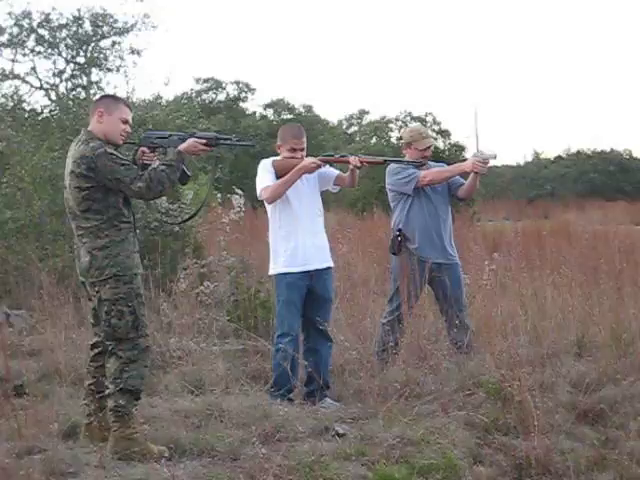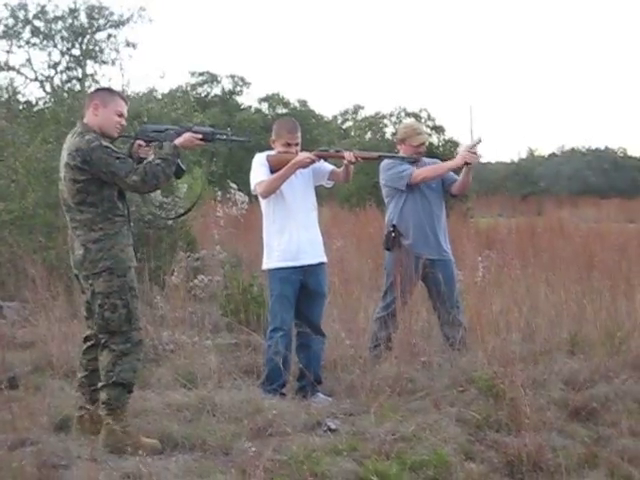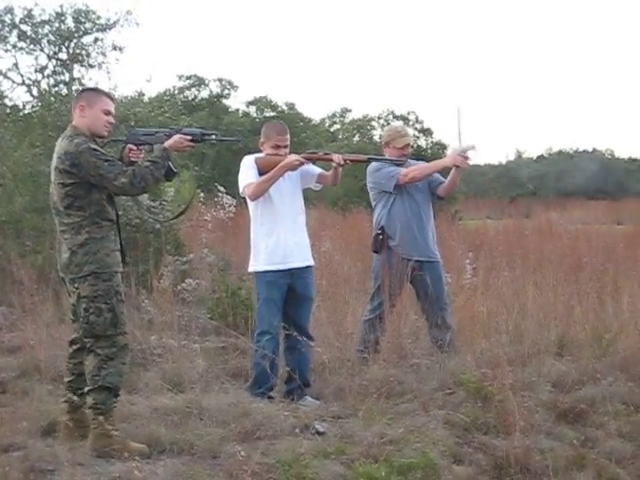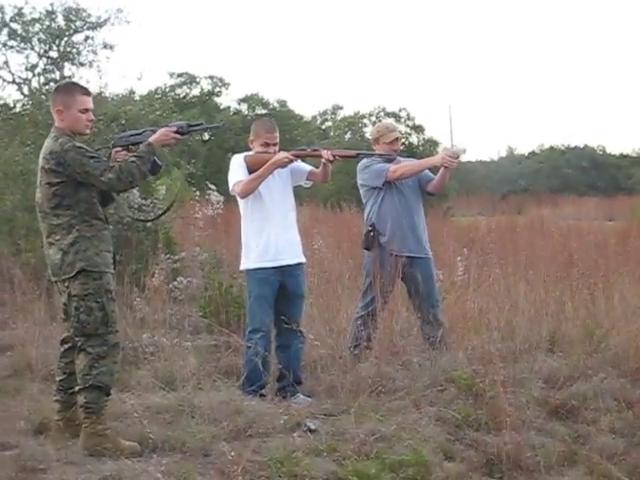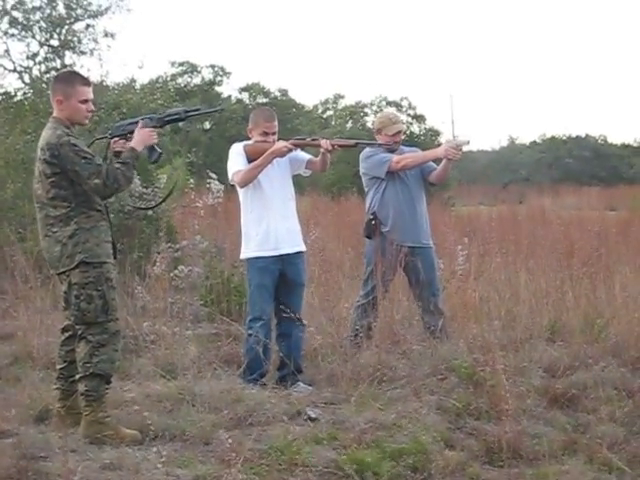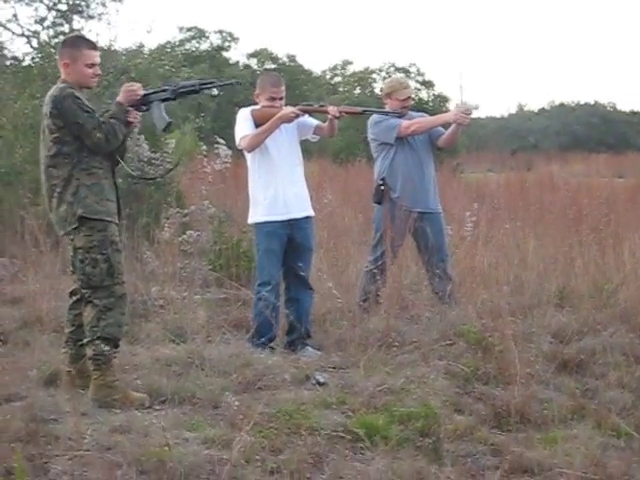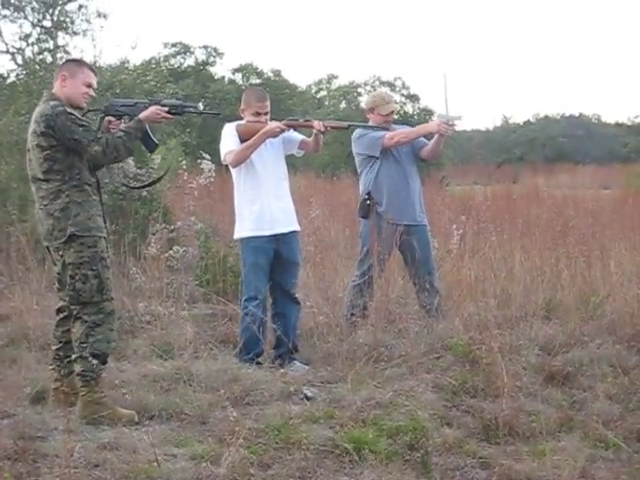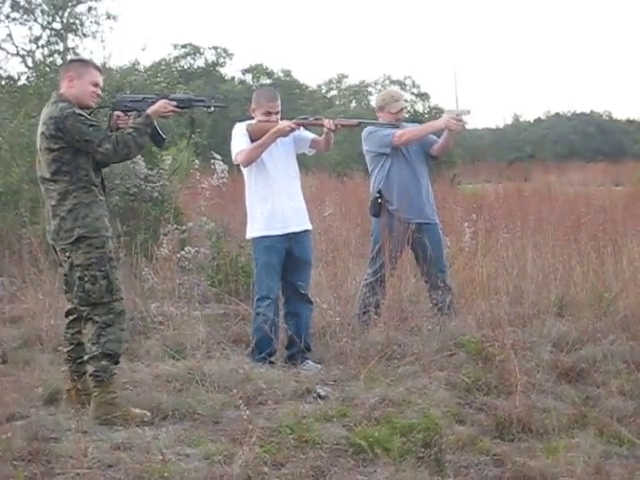
dt=0.7s
person 1, frame 1
left shoulder: (82, 149)
right shoulder: (95, 153)
left elbow: (124, 187)
right elbow: (146, 188)
left wrist: (139, 163)
right wrist: (179, 153)
left hip: (97, 262)
right hip: (114, 263)
left knee: (106, 341)
right knee: (131, 345)
left ankle: (96, 420)
right ankle: (123, 434)
person 1, frame 2
left shoulder: (78, 142)
right shoulder: (91, 146)
left elbow: (120, 179)
right elbow: (142, 181)
left wrist: (134, 158)
right wrist: (175, 147)
left hip: (91, 254)
right hip: (107, 255)
left knee: (99, 334)
right knee: (124, 338)
left ankle: (89, 412)
right ankle: (114, 428)
person 1, frame 3
left shoulder: (71, 146)
right shoulder: (80, 149)
left elbow: (109, 186)
right elbow: (131, 184)
left wrist: (127, 162)
right wrist: (165, 150)
left hip: (81, 258)
right hip: (95, 260)
left knee: (86, 338)
right knee: (110, 342)
left ankle: (75, 417)
right ankle: (102, 431)
person 1, frame 4
left shoulder: (59, 148)
right shoulder: (65, 149)
left elbow: (97, 196)
right elbow: (119, 179)
left wrist: (113, 165)
right wrist: (151, 145)
left hip: (71, 260)
right hip: (84, 259)
left knee: (77, 338)
right knee: (101, 341)
left ankle: (66, 418)
right ankle: (94, 430)
person 1, frame 5
left shoulder: (57, 138)
right shoulder: (62, 140)
left elbow: (92, 184)
right elbow: (106, 184)
left wrist: (114, 156)
right wrist: (134, 149)
left hip: (73, 249)
right hip: (84, 250)
left knee: (78, 327)
right knee: (101, 330)
left ankle: (67, 407)
right ankle: (95, 418)
person 1, frame 6
left shoulder: (68, 100)
right shoulder: (64, 97)
left elbow: (104, 153)
right elbow: (103, 139)
left wrist: (124, 125)
right wrist: (121, 105)
left hip: (83, 209)
right hip: (89, 210)
left knee: (87, 290)
right knee: (108, 292)
left ankle: (77, 368)
right ankle: (103, 382)
person 1, frame 7
left shoulder: (47, 114)
right shoulder: (58, 114)
left elbow: (86, 159)
right elbow: (103, 152)
left wrist: (106, 133)
right wrist: (140, 121)
left hip: (63, 227)
right hip: (78, 226)
left knee: (73, 306)
right knee: (97, 308)
left ankle: (64, 385)
right ankle: (91, 399)
person 1, frame 8
left shoulder: (55, 115)
right shoulder: (67, 116)
left elbow: (95, 157)
right elbow: (113, 150)
left wrist: (117, 130)
right wrist: (149, 116)
left hip: (69, 228)
right hip: (84, 228)
left knee: (81, 308)
right knee: (106, 309)
left ankle: (77, 386)
right ankle: (104, 400)
person 2, frame 1
left shoulder: (315, 167)
right shoulder: (268, 166)
left elbow: (348, 183)
right elbow: (269, 195)
left wrist: (353, 169)
right wrist: (299, 170)
left hip: (321, 263)
right hip: (288, 266)
left knee: (320, 332)
right knee: (287, 333)
left ankle: (317, 391)
right ankle: (280, 395)
person 2, frame 2
left shoulder: (309, 162)
right shoulder: (262, 160)
left elbow: (342, 178)
right elbow: (263, 191)
left wrist: (348, 164)
right wrist: (293, 165)
left hip: (314, 258)
right hip: (282, 261)
left knee: (312, 327)
right knee: (280, 328)
left ankle: (309, 386)
right ankle: (272, 390)
person 2, frame 3
left shoulder: (297, 165)
right shoulder: (251, 163)
left elbow: (330, 182)
right elbow: (252, 193)
left wrist: (336, 167)
right wrist: (282, 168)
left hip: (301, 261)
right hip: (269, 264)
left knee: (300, 331)
right knee: (268, 331)
left ankle: (297, 389)
right ankle: (260, 393)
person 2, frame 4
left shoulder: (287, 162)
right shoulder: (240, 161)
left elbow: (320, 178)
right elbow: (241, 191)
left wrist: (326, 164)
right wrist: (271, 165)
left hip: (292, 258)
right hip: (260, 261)
left knee: (291, 328)
right knee: (259, 329)
left ankle: (289, 387)
right ankle: (252, 391)
person 2, frame 5
left shoulder: (286, 151)
right shoulder: (239, 151)
left elbow: (319, 168)
right elbow: (241, 180)
left wrist: (325, 153)
right wrist: (271, 154)
left hip: (292, 247)
right hip: (260, 250)
left knee: (292, 317)
right knee: (260, 318)
left ankle: (290, 376)
right ankle: (253, 380)
person 2, frame 6
left shoulder: (294, 116)
right shoulder: (247, 115)
left elbow: (326, 133)
right elbow: (247, 144)
left wrist: (332, 119)
right wrist: (278, 119)
left hip: (300, 212)
right hip: (268, 214)
left knee: (300, 280)
right knee: (268, 283)
left ankle: (298, 340)
right ankle: (261, 344)
person 2, frame 7
left shoulder: (279, 131)
right shoulder: (232, 130)
left elbow: (311, 148)
right elbow: (233, 159)
left wrist: (317, 134)
right wrist: (263, 134)
left hip: (286, 226)
right hip: (254, 229)
left knee: (288, 295)
right knee: (255, 297)
left ankle: (285, 354)
right ankle: (249, 359)
person 2, frame 8
left shoulder: (290, 130)
right shoulder: (243, 130)
left elbow: (323, 146)
right elbow: (243, 159)
left wrist: (328, 132)
right wrist: (274, 133)
left hip: (298, 225)
right hip: (266, 228)
left knee: (300, 294)
right knee: (267, 296)
left ankle: (298, 353)
right ankle: (261, 358)
person 3, frame 1
left shoulder: (442, 168)
right shoulder: (395, 171)
left elbow: (464, 193)
right elbow: (426, 178)
left wrist: (475, 174)
right wrist: (464, 166)
left hip: (445, 253)
right hip: (410, 254)
left knee: (457, 310)
right knee: (398, 309)
left ankle: (467, 357)
right ankle: (383, 359)
person 3, frame 2
left shoulder: (435, 165)
right shoulder: (389, 167)
left elbow: (458, 189)
right elbow: (418, 177)
left wrist: (467, 167)
right wrist: (455, 162)
left hip: (439, 249)
right hip: (404, 249)
left knee: (450, 306)
right knee: (391, 305)
right ankle: (377, 355)
person 3, frame 3
left shoulder: (422, 167)
right shoulder: (377, 170)
left elbow: (444, 191)
right elbow: (407, 177)
left wrist: (456, 170)
right wrist: (445, 162)
left hip: (426, 251)
right hip: (392, 251)
left knee: (438, 307)
right knee: (379, 307)
left ankle: (448, 355)
right ankle: (364, 356)
person 3, frame 4
left shoulder: (412, 164)
right shoulder: (367, 167)
left elbow: (434, 187)
right elbow: (395, 173)
left wrist: (445, 168)
right wrist: (434, 160)
left hip: (417, 248)
right hip: (383, 247)
left knee: (429, 303)
right knee: (371, 304)
left ankle: (440, 352)
right ankle: (356, 353)
person 3, frame 5
left shoulder: (414, 153)
right shoulder: (369, 156)
left elbow: (436, 178)
right elbow: (400, 163)
left wrist: (448, 159)
right wrist: (437, 152)
left hip: (419, 237)
right hip: (385, 237)
left knee: (430, 293)
right knee: (371, 293)
left ankle: (440, 341)
right ankle: (357, 343)
person 3, frame 6
left shoulder: (422, 118)
right shoulder: (377, 122)
left elbow: (443, 142)
right elbow: (408, 129)
left wrist: (457, 124)
right wrist: (447, 117)
left hip: (427, 202)
right hip: (393, 202)
left knee: (438, 258)
right knee: (380, 258)
left ankle: (449, 307)
right ankle: (365, 308)
person 3, frame 7
left shoulder: (406, 131)
right shoulder: (362, 136)
left elbow: (427, 154)
right elbow: (392, 140)
left wrist: (439, 136)
right wrist: (429, 127)
left hip: (413, 215)
right hip: (379, 217)
left knee: (425, 272)
right knee: (366, 272)
left ankle: (436, 320)
right ankle: (353, 322)
person 3, frame 8
left shoulder: (416, 129)
right shoulder: (371, 134)
left elbow: (437, 150)
right elbow: (401, 138)
left wrist: (449, 131)
right wrist: (438, 123)
left hip: (425, 213)
right hip: (390, 214)
left knee: (437, 270)
right knee: (378, 271)
left ankle: (449, 318)
right ankle: (365, 321)
